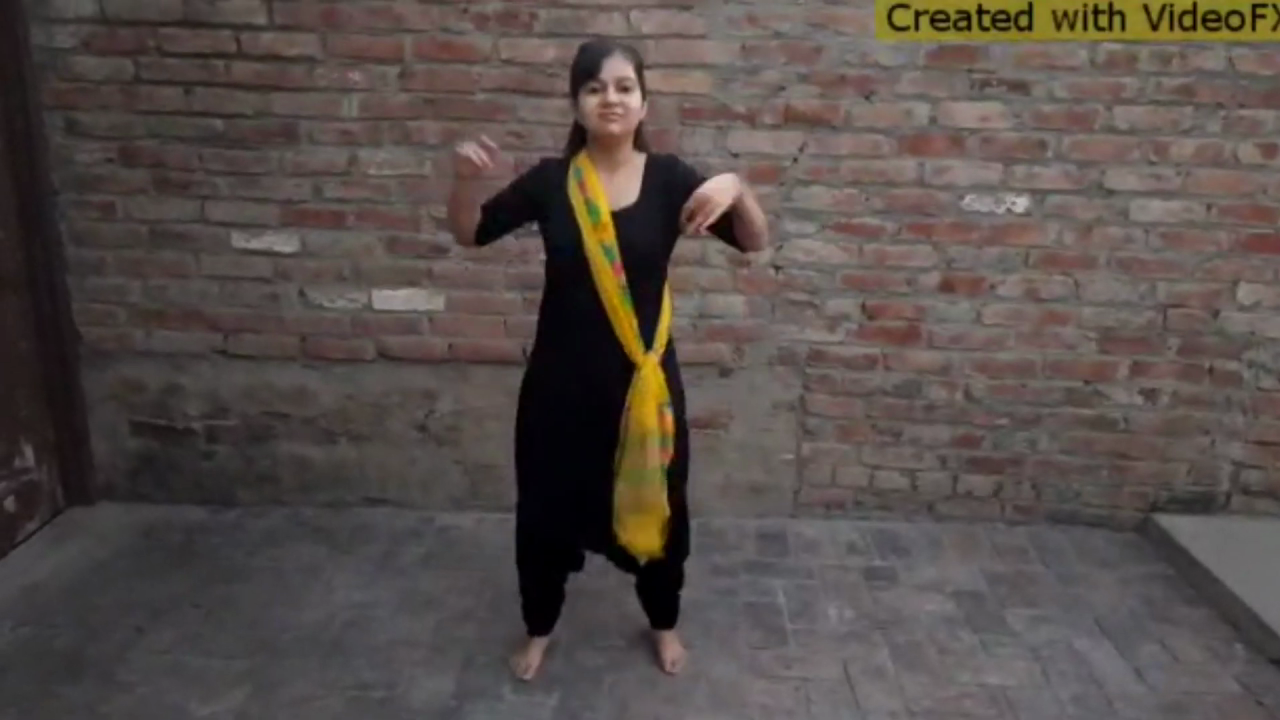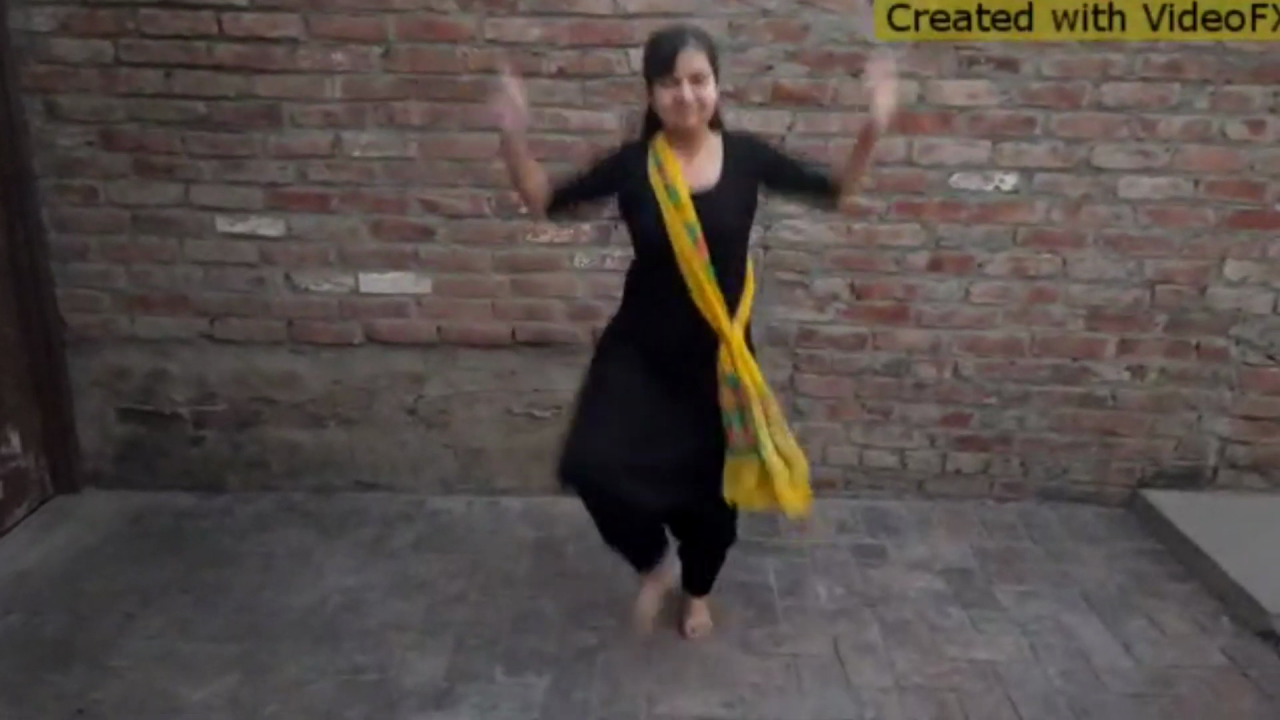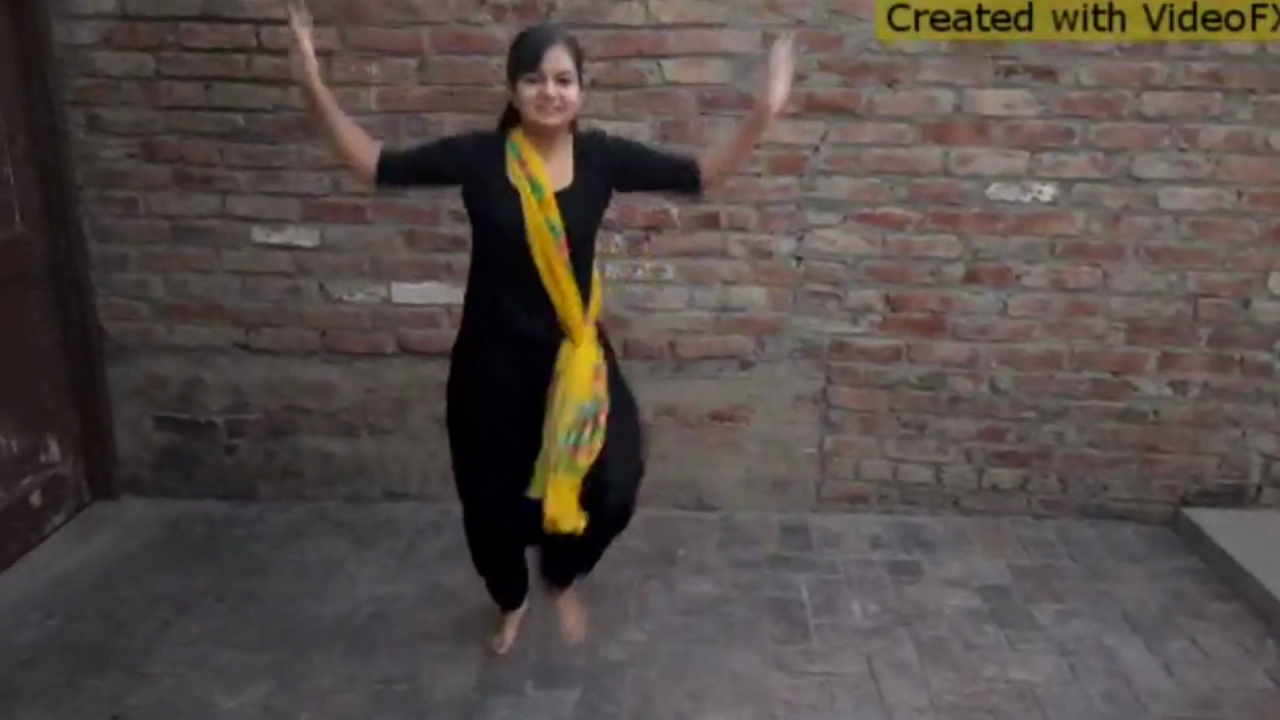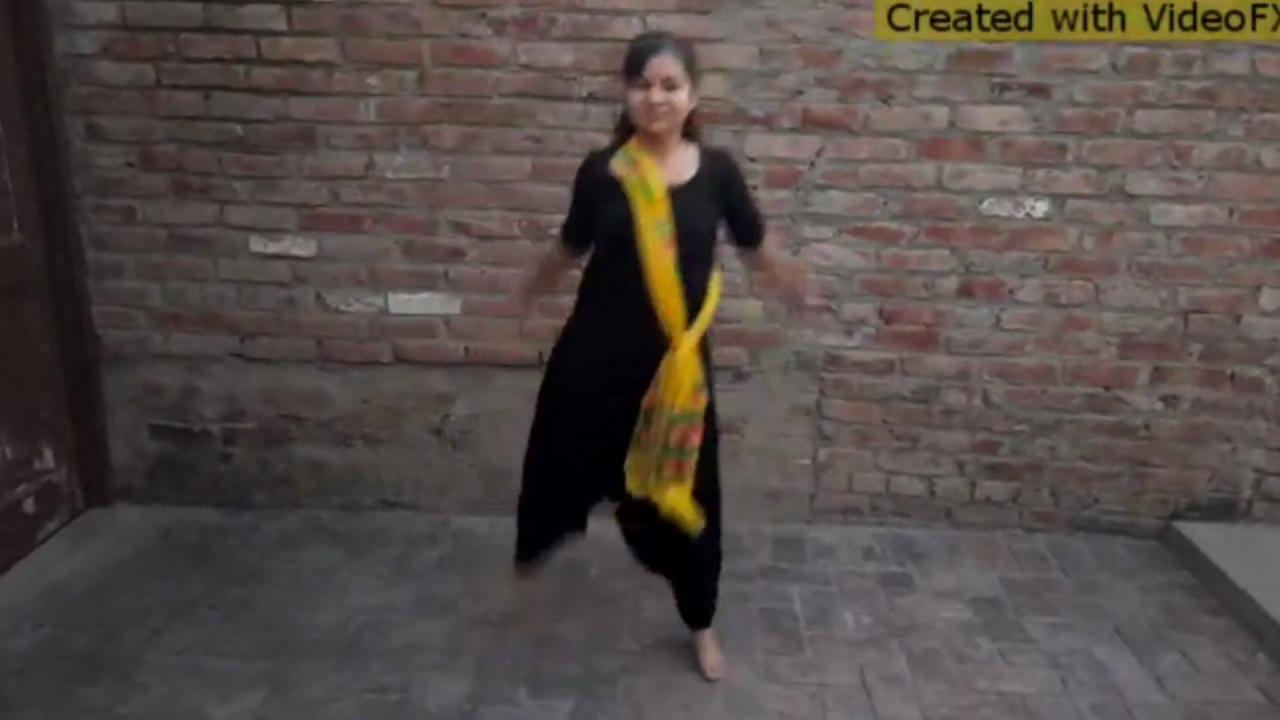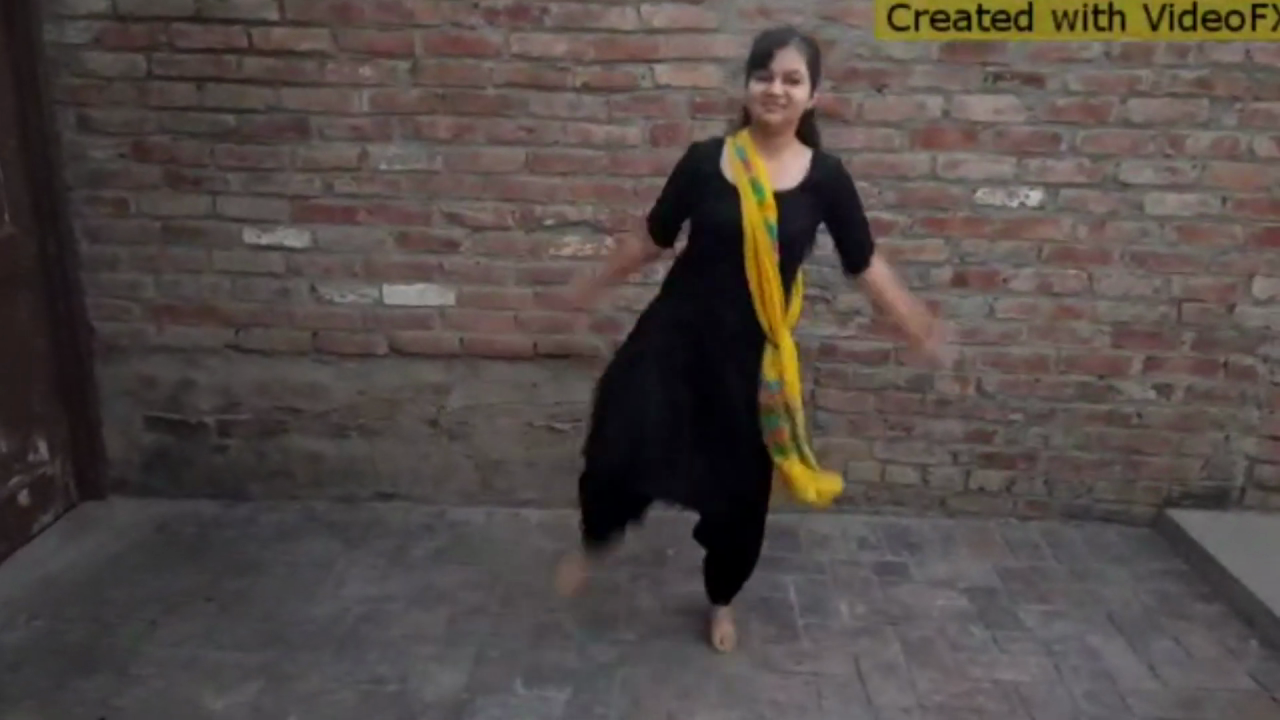
dt=1s
person 1, frame 1
left shoulder: (668, 176)
right shoulder: (548, 180)
left elbow: (754, 240)
right elbow: (469, 234)
left wrist: (735, 189)
right wrist: (466, 179)
left hip: (643, 378)
right hip: (561, 377)
left knee: (655, 508)
right knee: (547, 508)
left ankle: (664, 622)
right ankle: (539, 628)
person 1, frame 2
left shoulder: (748, 154)
right shoulder: (630, 163)
left elbow: (835, 188)
right elbow: (545, 202)
left wrist: (874, 128)
right wrist: (514, 138)
left hip: (716, 353)
right hip: (639, 351)
left knee: (710, 485)
right knee: (598, 468)
left ankle: (697, 589)
right ankle: (654, 562)
person 1, frame 3
left shoulder: (603, 156)
right shoulder: (476, 156)
left elbow: (698, 176)
right elbow: (375, 166)
left wrist: (761, 116)
right wrist: (316, 89)
left hip: (572, 354)
right hip: (491, 358)
left knee: (609, 490)
right knee: (492, 496)
left ankle: (562, 577)
right ankle: (511, 602)
person 1, frame 4
left shoulder: (716, 170)
right shoulder: (602, 170)
left elbow: (752, 240)
right elbow: (572, 244)
left wrist: (782, 274)
right wrist: (536, 282)
left hip: (678, 361)
right hip: (596, 353)
left knee: (686, 498)
right knee: (561, 470)
left ankle: (701, 625)
right ankle: (535, 547)
person 1, frame 5
left shoulder: (824, 175)
right shoulder: (704, 160)
left elbow: (862, 258)
right elbow: (656, 236)
left wrist: (911, 319)
right wrist: (597, 284)
left hip: (750, 350)
right hip: (676, 331)
left knee: (740, 486)
right knee: (621, 454)
left ankle: (721, 600)
right ankle: (595, 541)
